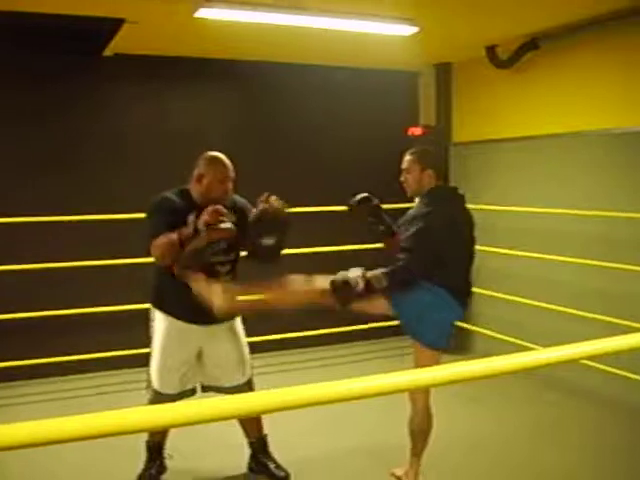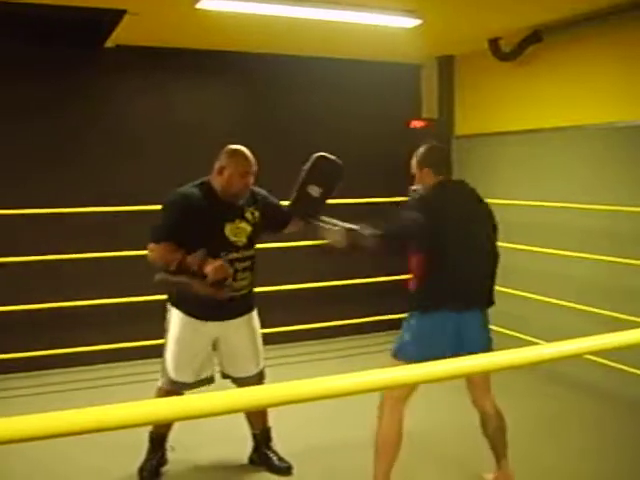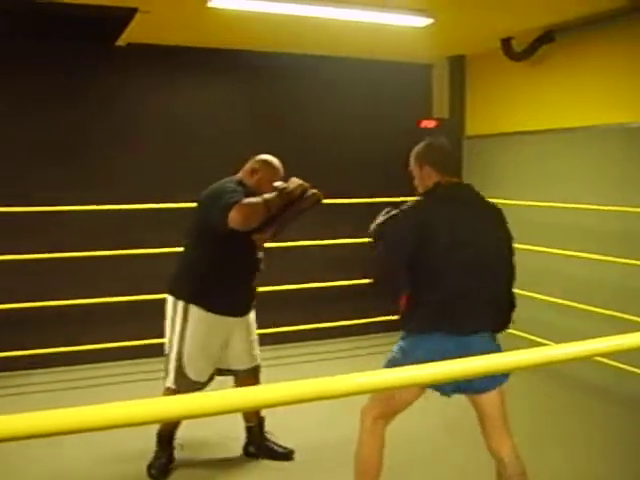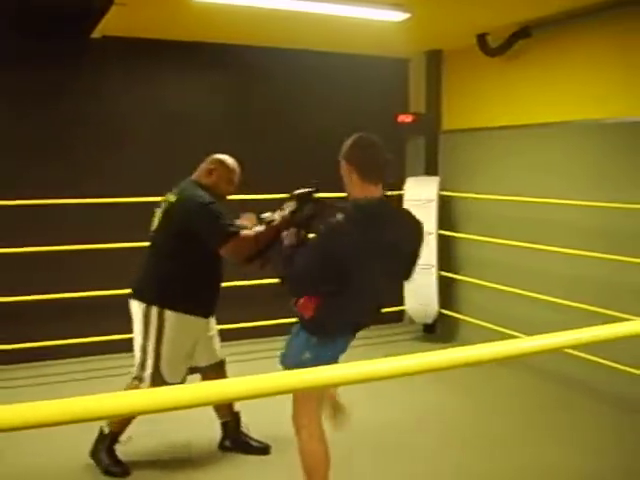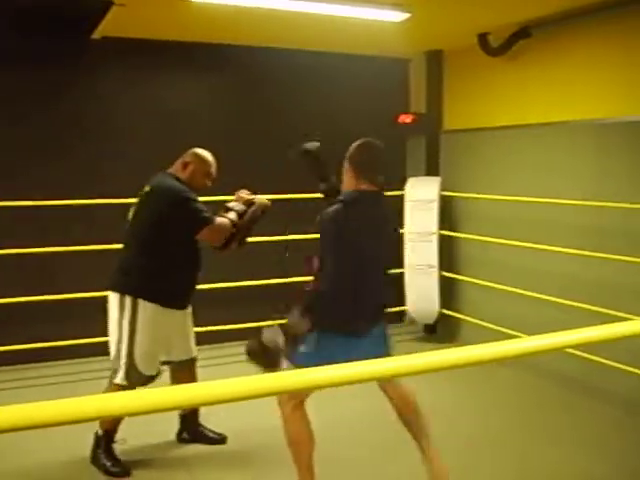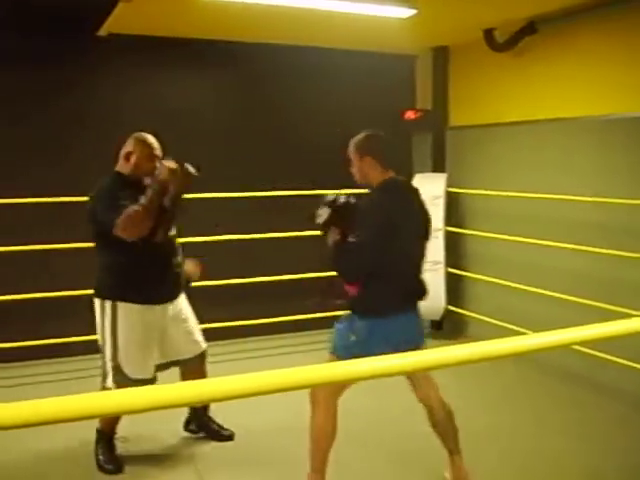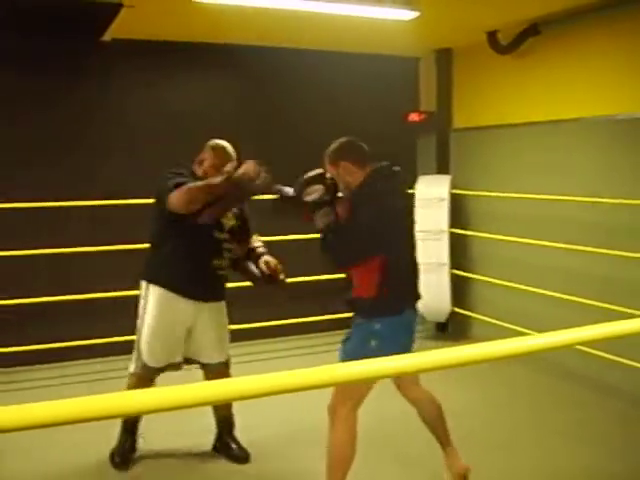
dt=0.7s
person 1, frame 1
left shoulder: (431, 208)
right shoulder: (453, 209)
left elbow: (413, 262)
left wrist: (367, 282)
right wrist: (378, 218)
left hip: (417, 296)
right hip: (446, 306)
left knee: (333, 288)
right knee: (419, 394)
person 1, frame 2
left shoulder: (428, 203)
right shoulder: (478, 207)
left elbow: (401, 235)
left wrist: (350, 235)
left hip: (432, 318)
right hip: (474, 314)
left knee: (391, 404)
right knee: (483, 399)
person 1, frame 3
left shoulder: (414, 215)
right shoulder: (491, 215)
left elbow: (389, 276)
right elbow: (503, 274)
left wrist: (383, 240)
left hip: (429, 337)
right hip: (479, 337)
left knee: (373, 418)
right knee: (500, 440)
person 1, frame 4
left shoulder: (342, 229)
right shoulder: (408, 224)
left elbow: (297, 279)
right elbow: (400, 273)
left wrist: (292, 232)
left hip: (324, 327)
right hip: (354, 319)
left knee: (306, 421)
right ankle: (331, 403)
person 1, frame 5
left shoulder: (337, 218)
right shoulder: (378, 212)
left elbow: (332, 287)
left hip: (334, 332)
right hip: (371, 325)
left knee: (290, 401)
right knee: (396, 393)
person 1, frame 6
left shoulder: (376, 207)
right shoulder: (412, 202)
left elbow: (353, 268)
left wrist: (333, 232)
right wrist: (355, 225)
left hip: (372, 319)
right hip: (406, 313)
left knee: (323, 397)
right knee: (427, 392)
person 1, frame 7
left shoulder: (377, 196)
right shoulder: (387, 189)
left elbow: (345, 255)
right elbow: (350, 230)
left wrist: (320, 210)
right wrist: (322, 206)
left hip: (380, 317)
right hip: (398, 310)
left knee: (342, 408)
right knee: (411, 389)
person 2, frame 1
left shoulder: (238, 208)
right shoulder: (167, 205)
left elbow: (264, 254)
right elbow: (161, 253)
left wrist: (269, 222)
right wrist: (197, 227)
left hip: (222, 317)
right hip: (175, 317)
left knee: (242, 386)
right knee: (164, 391)
person 2, frame 2
left shoulder: (255, 199)
right shoulder: (186, 201)
left elbow: (292, 222)
right elbow: (157, 251)
right wrist: (201, 264)
left hip: (240, 310)
right hip: (191, 311)
left knee: (252, 378)
right knee: (175, 381)
left ankle: (262, 447)
right ankle: (156, 450)
person 2, frame 3
left shoulder: (250, 200)
right shoulder: (224, 193)
right elbow: (242, 219)
right wrist: (284, 195)
left hip: (237, 305)
right hip: (198, 304)
left knee: (248, 370)
right knee: (184, 380)
left ankle: (255, 439)
right ankle: (164, 447)
person 2, frame 4
left shoulder: (188, 198)
right shoulder: (197, 203)
left elbow: (208, 242)
right elbow: (235, 248)
left wrist: (241, 227)
right wrist: (274, 226)
left hip: (191, 307)
right hip: (164, 306)
left knee: (214, 368)
right knee: (150, 381)
left ankle: (233, 434)
right ankle: (104, 444)
person 2, frame 5
left shoulder: (167, 191)
right shoulder: (173, 193)
left elbow: (205, 231)
right elbow: (214, 234)
left wrist: (234, 210)
right wrist: (238, 209)
left hip: (170, 297)
right hip: (140, 298)
left knee: (184, 361)
right knee: (129, 374)
left ankle: (190, 425)
right ankle: (102, 445)
person 2, frame 6
left shoulder: (149, 189)
right shoulder: (109, 193)
right elbow: (132, 231)
left wrist: (181, 264)
right wrist: (157, 189)
left hip: (170, 295)
right hip: (126, 301)
left knee: (195, 355)
right knee: (123, 378)
left ankle: (198, 417)
right ankle: (104, 441)
person 2, frame 7
left shoulder: (229, 200)
right shoulder: (179, 182)
left elbow: (244, 239)
right elbow: (182, 203)
left wrist: (261, 257)
right wrist: (231, 180)
left hip: (211, 296)
right hip: (167, 291)
left knee: (218, 366)
right knee: (146, 366)
left ankle: (225, 435)
right ankle: (128, 432)
